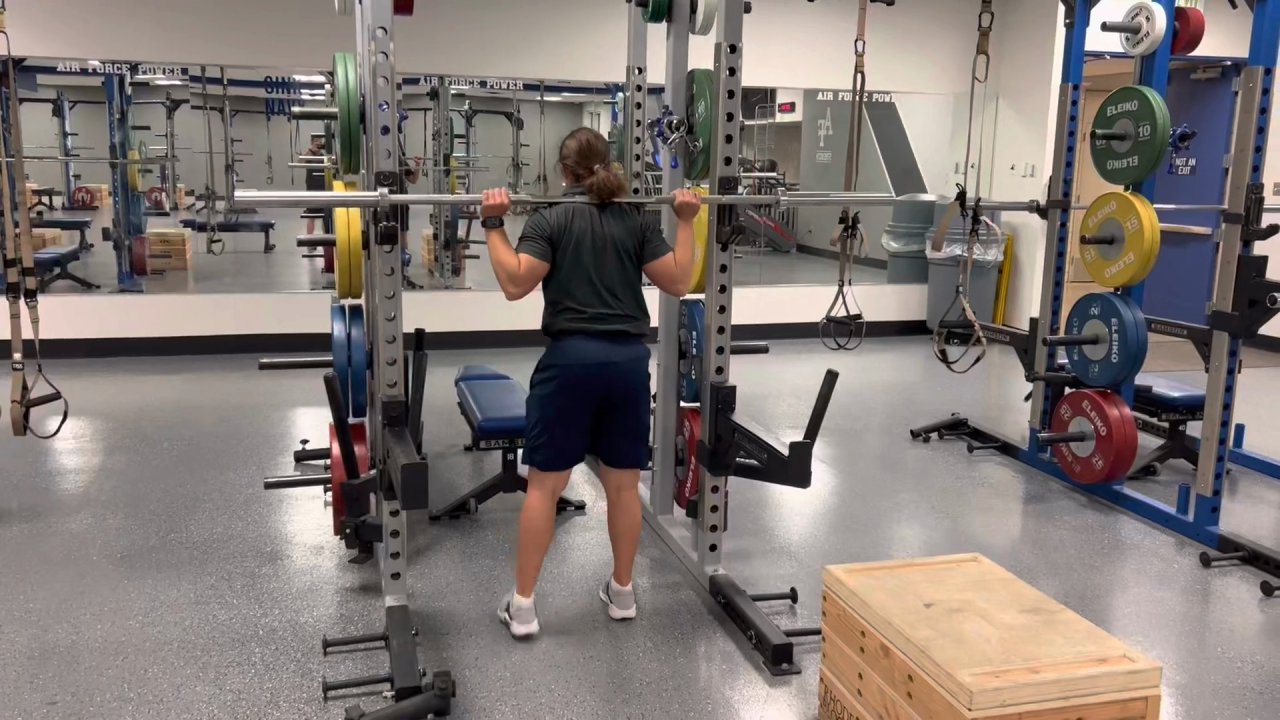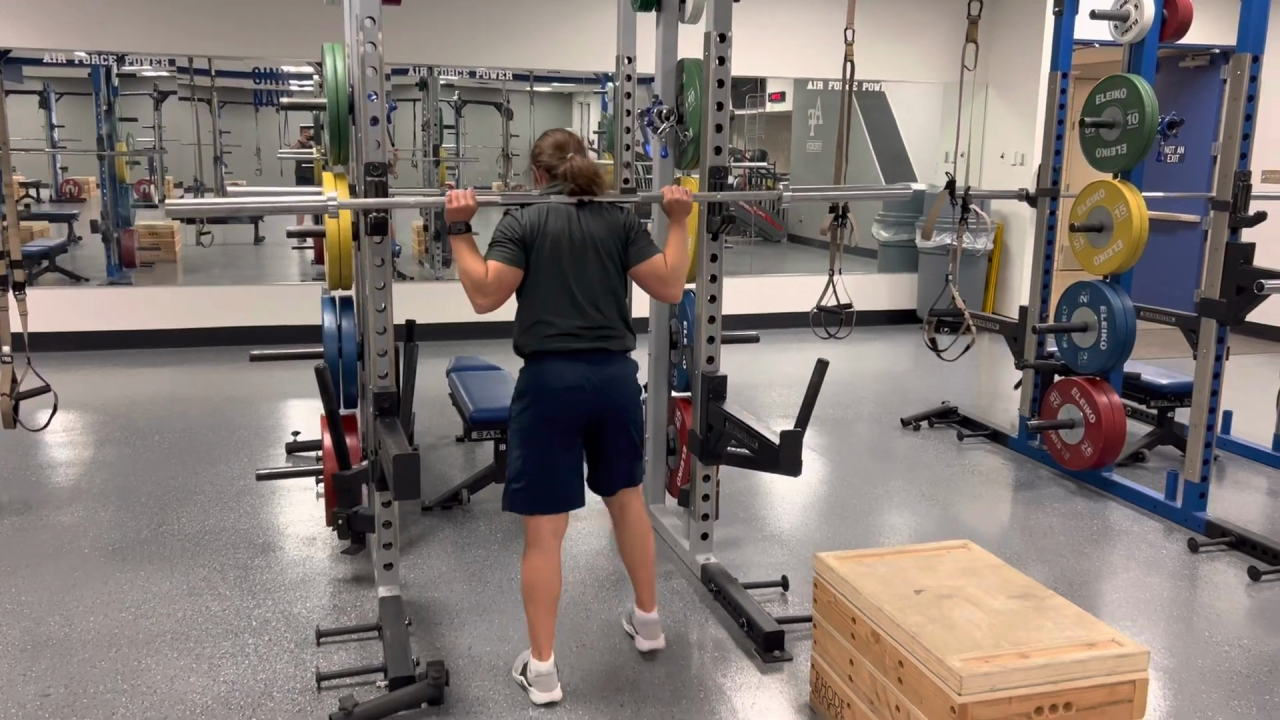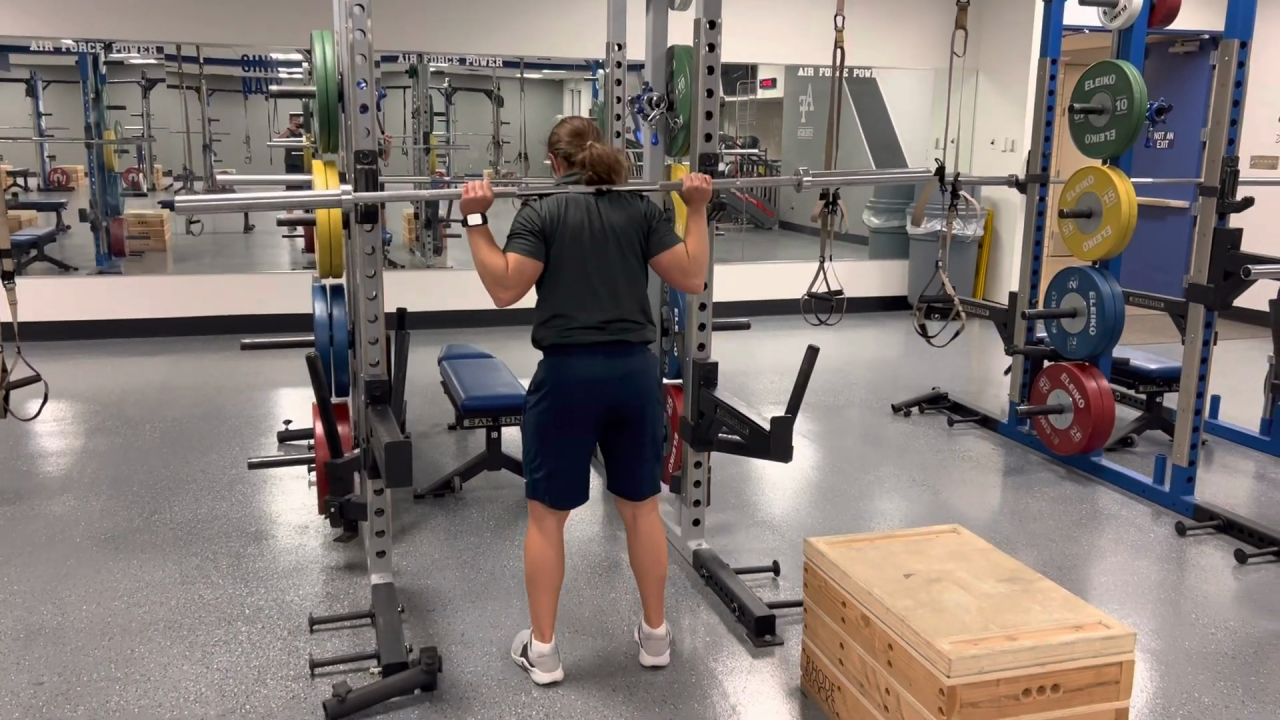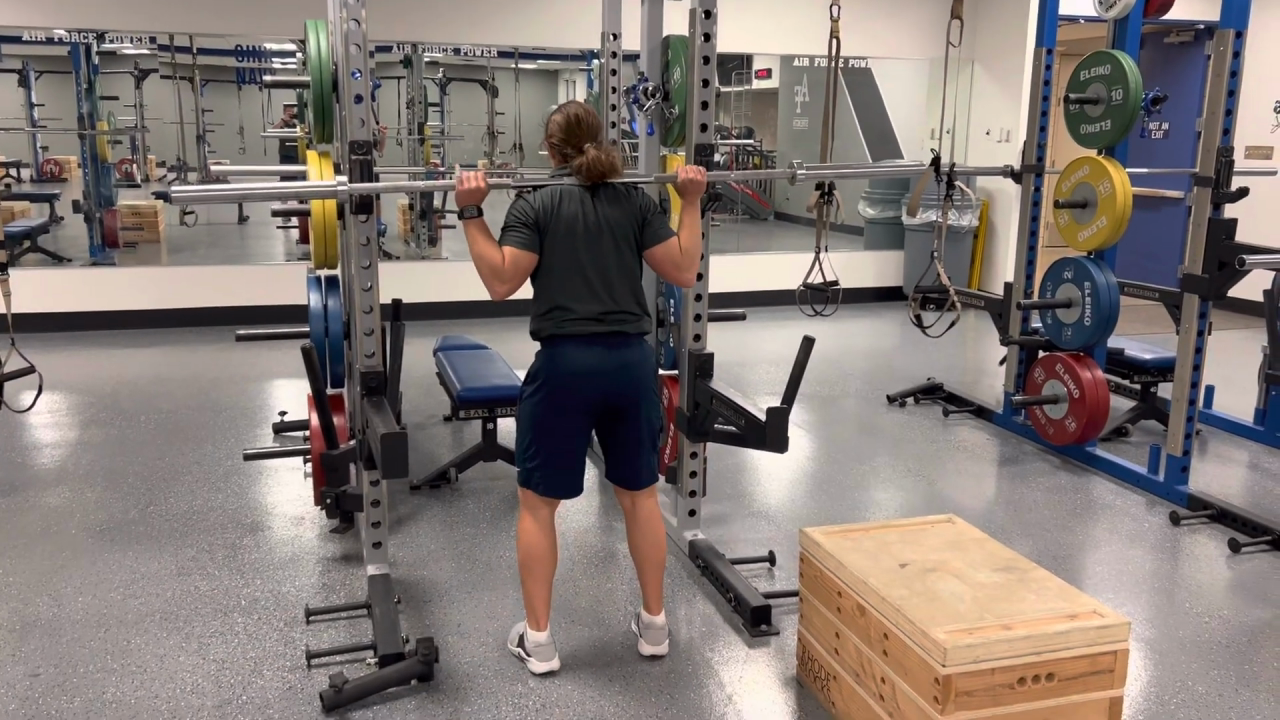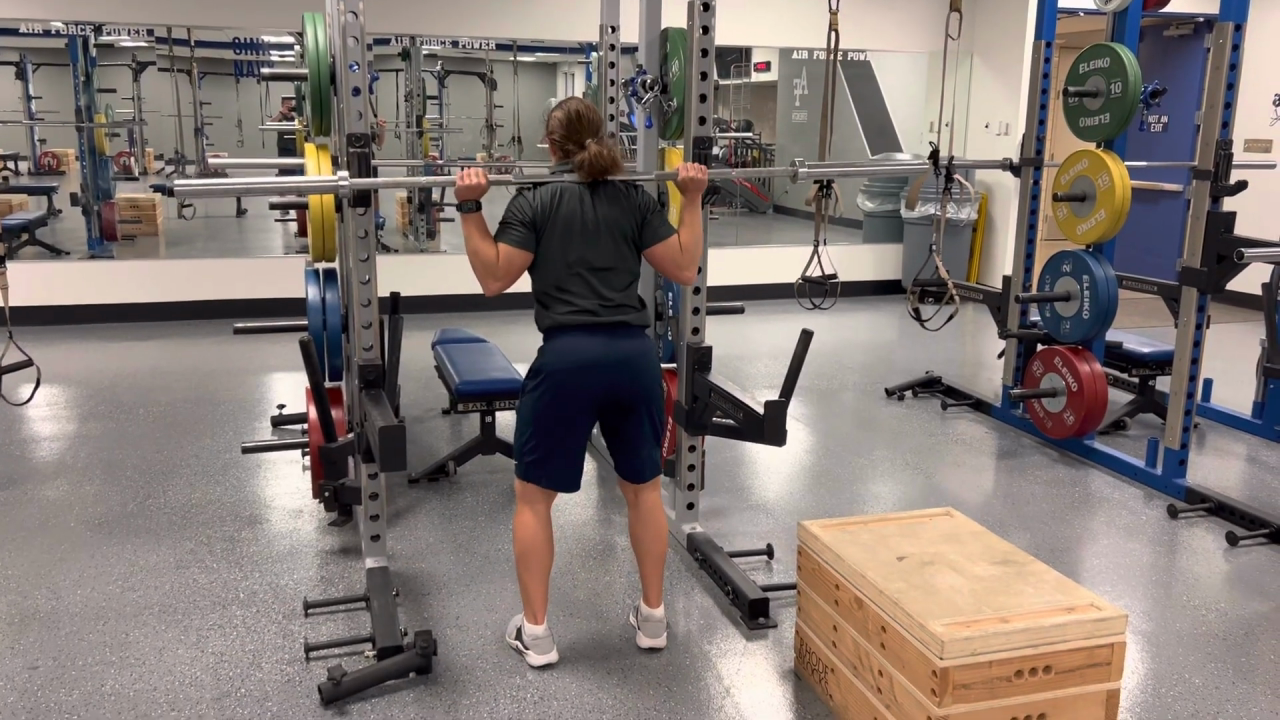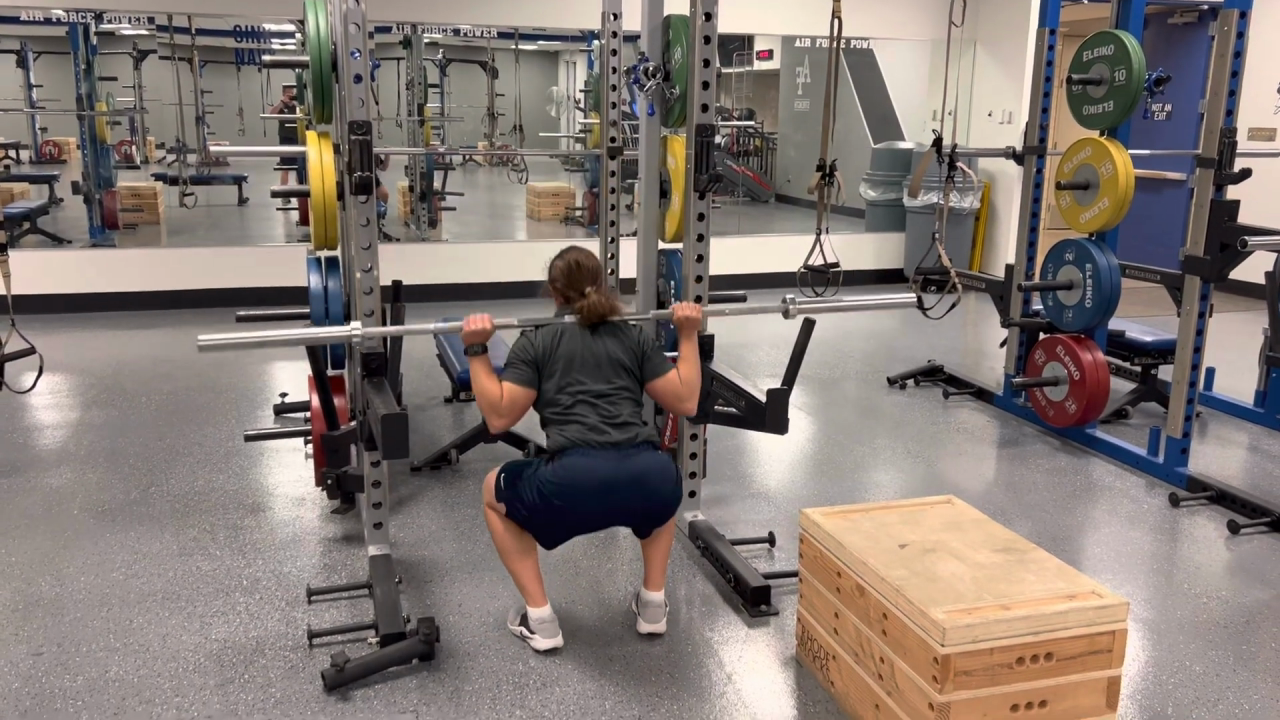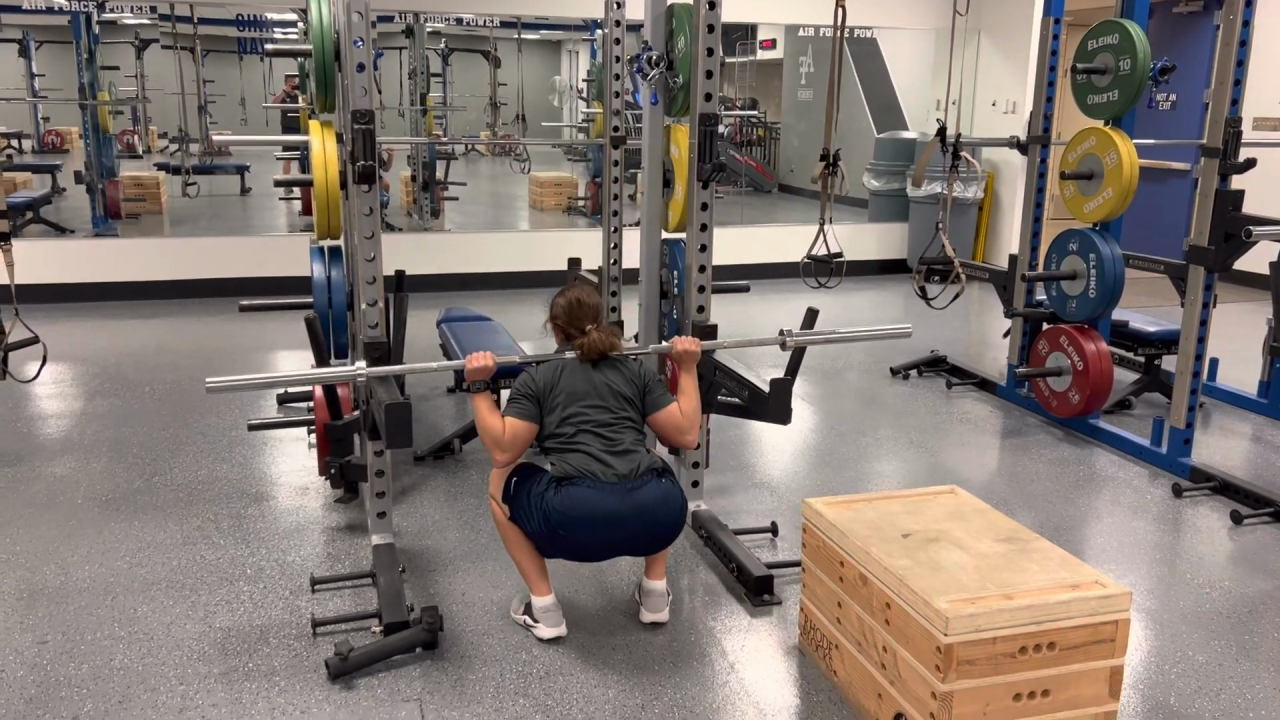
dt=0.7s
person 1, frame 1
left shoulder: (550, 218)
right shoulder: (637, 219)
left elbow: (515, 283)
right elbow: (678, 282)
left wrist: (493, 223)
right wrist: (686, 221)
left hip: (570, 358)
right hip: (628, 358)
left knee: (544, 483)
right knee: (622, 483)
left ankle: (523, 603)
right ankle: (621, 592)
person 1, frame 2
left shoulder: (522, 221)
right shoulder: (620, 220)
left elbow: (484, 294)
right elbow: (670, 288)
left wrist: (459, 229)
right wrist: (678, 222)
left hip: (550, 382)
right hip: (615, 377)
left knee: (544, 530)
right knee: (626, 497)
left ankle: (542, 667)
right ankle: (647, 619)
person 1, frame 3
left shoulder: (541, 212)
right shoulder: (641, 209)
left elbow: (505, 288)
right elbow: (692, 278)
left wrist: (475, 220)
right wrist: (697, 210)
left hip: (568, 374)
right hip: (635, 371)
left knee: (547, 514)
right knee: (641, 507)
left ankle: (543, 649)
right ankle: (655, 634)
person 1, frame 4
left shoulder: (535, 205)
right shoulder: (637, 201)
left elbow: (501, 281)
right elbow: (684, 270)
left wrist: (470, 211)
right wrist: (691, 201)
left hip: (564, 366)
right hip: (631, 362)
left knee: (537, 502)
right knee: (640, 494)
left ankle: (538, 638)
right ankle: (655, 623)
person 1, frame 5
left shoulder: (534, 201)
right shoulder: (636, 198)
left elbow: (493, 279)
right elbow: (685, 269)
left wrist: (469, 208)
right wrist: (692, 200)
left hip: (567, 358)
right hip: (635, 355)
left knee: (533, 496)
right knee: (643, 488)
left ankle: (535, 631)
right ankle: (653, 617)
person 1, frame 6
left shoulder: (536, 342)
right shoulder: (636, 336)
left elbow: (499, 417)
right elbow: (685, 403)
left wrist: (476, 351)
right wrist: (688, 336)
left hip: (576, 484)
right hip: (650, 480)
left knee: (495, 494)
left ankle: (539, 618)
right ankle: (653, 603)
person 1, frame 7
left shoulder: (538, 378)
right shoulder: (636, 371)
left elbow: (502, 452)
right elbow: (686, 436)
left wrist: (479, 387)
right wrist: (687, 368)
left hip: (580, 521)
right hip: (659, 517)
left knee: (502, 482)
left ankle: (543, 607)
right ankle: (655, 591)
